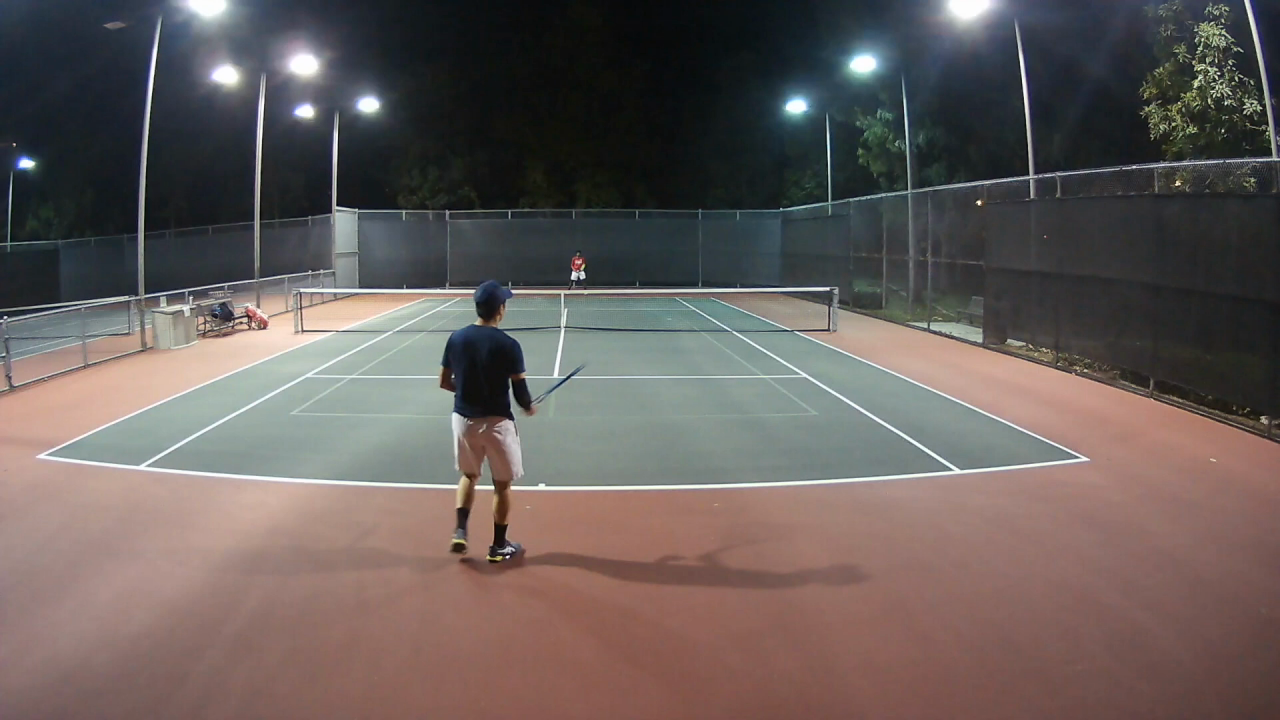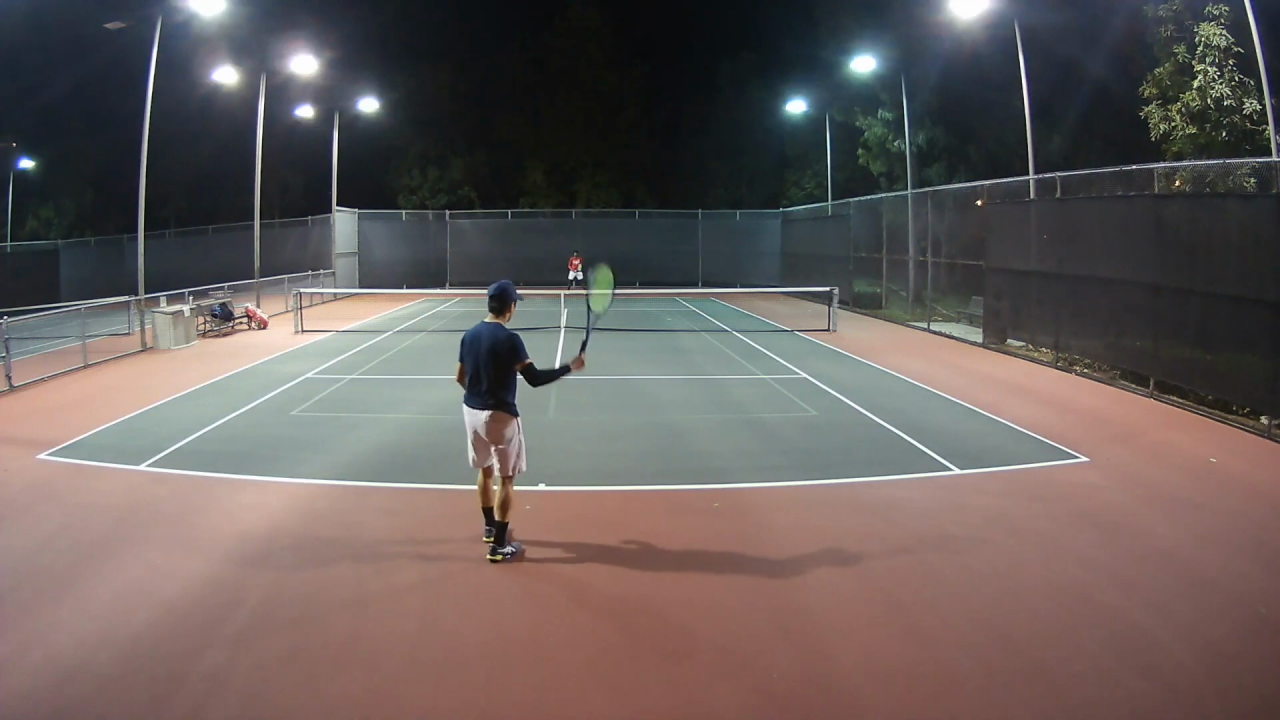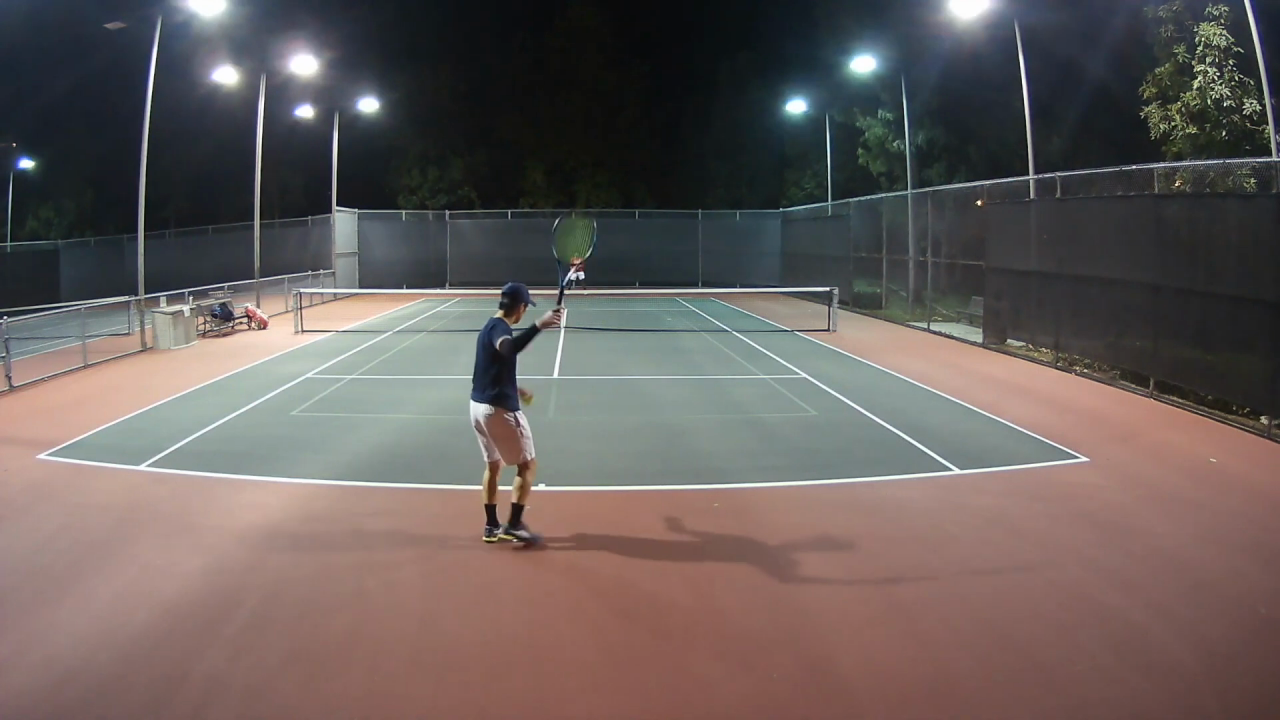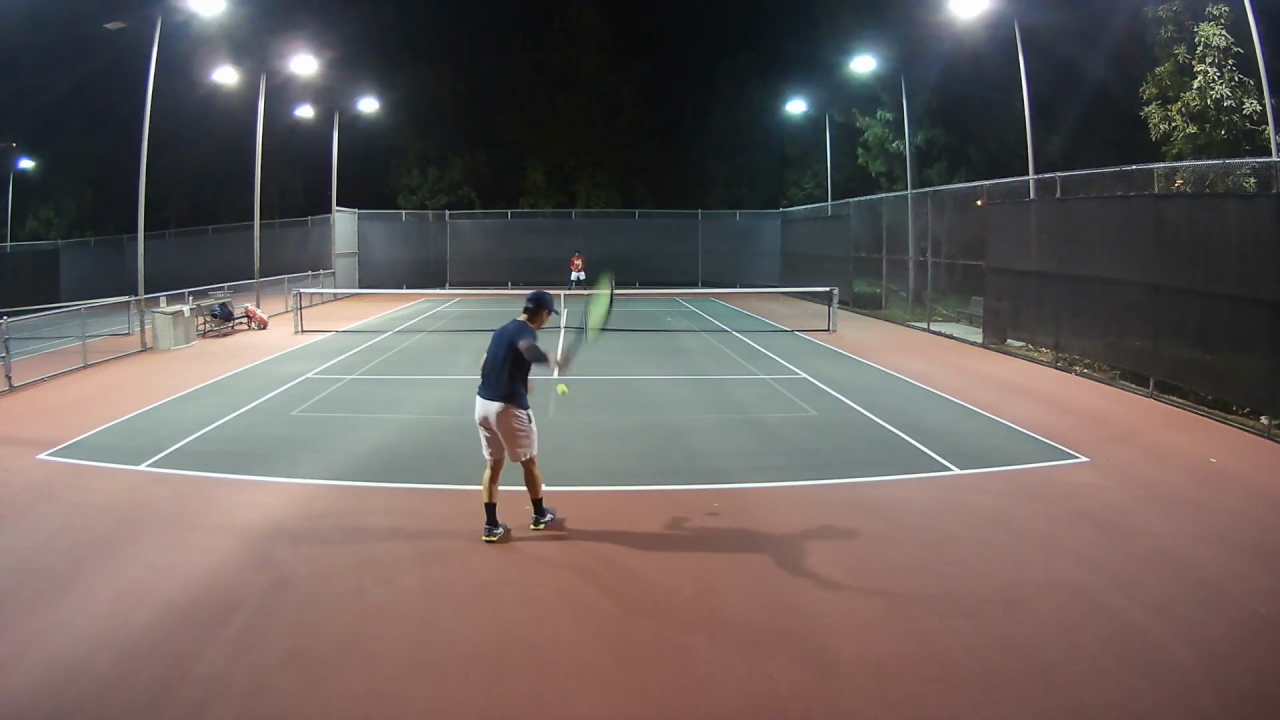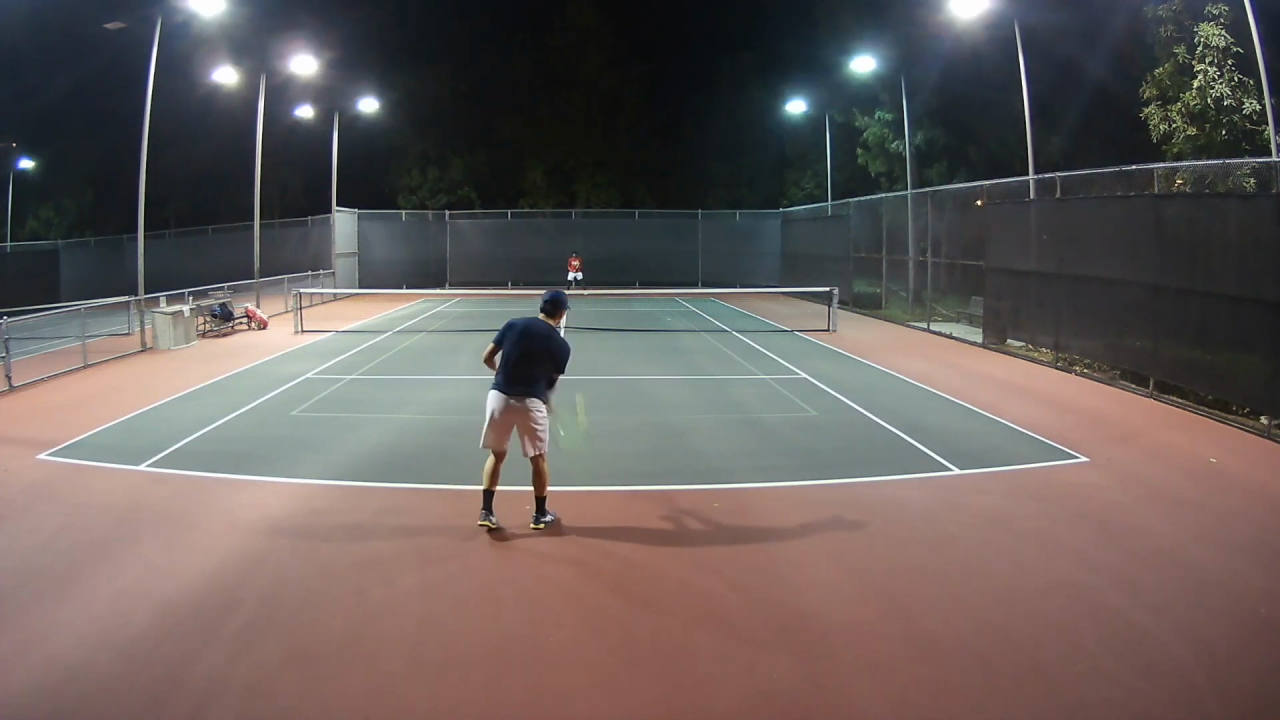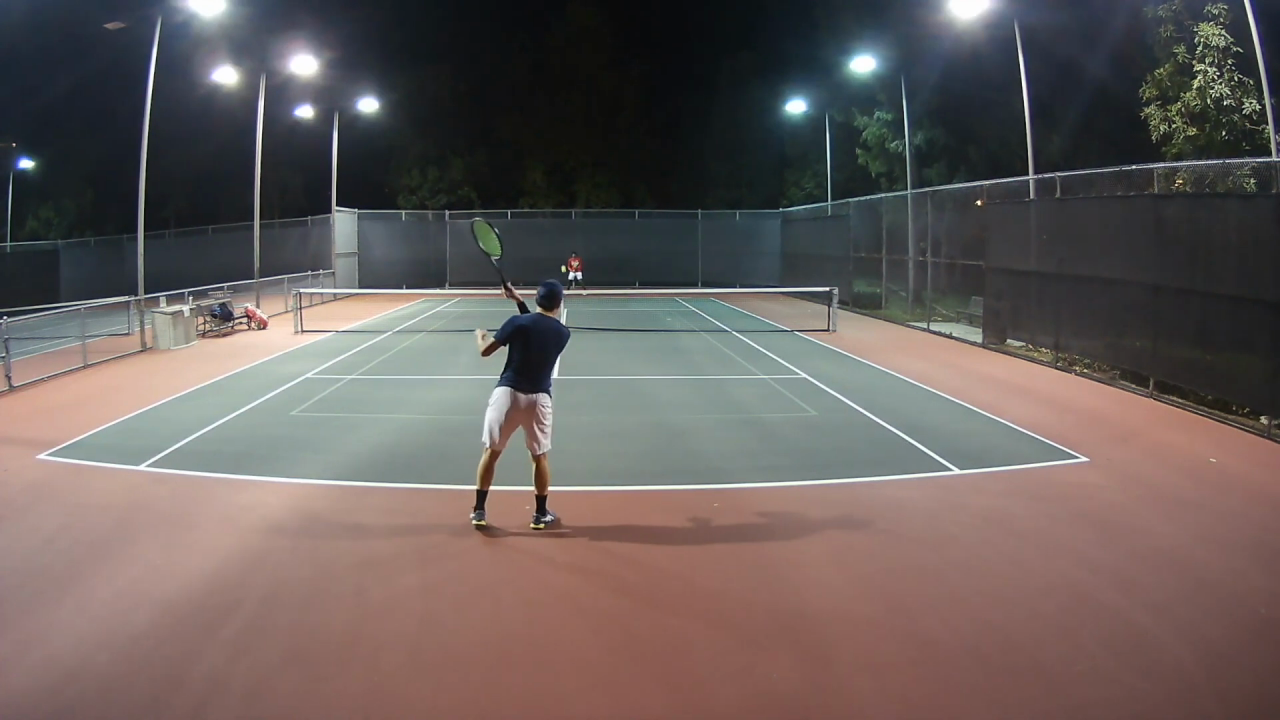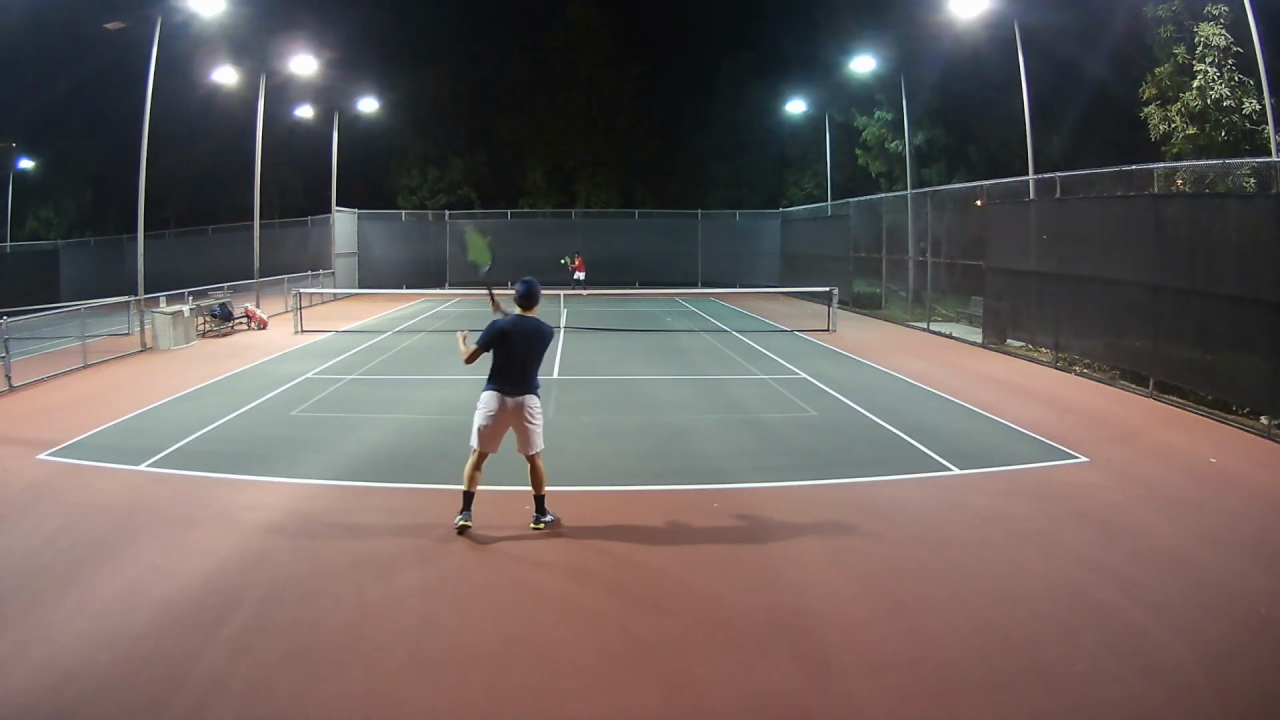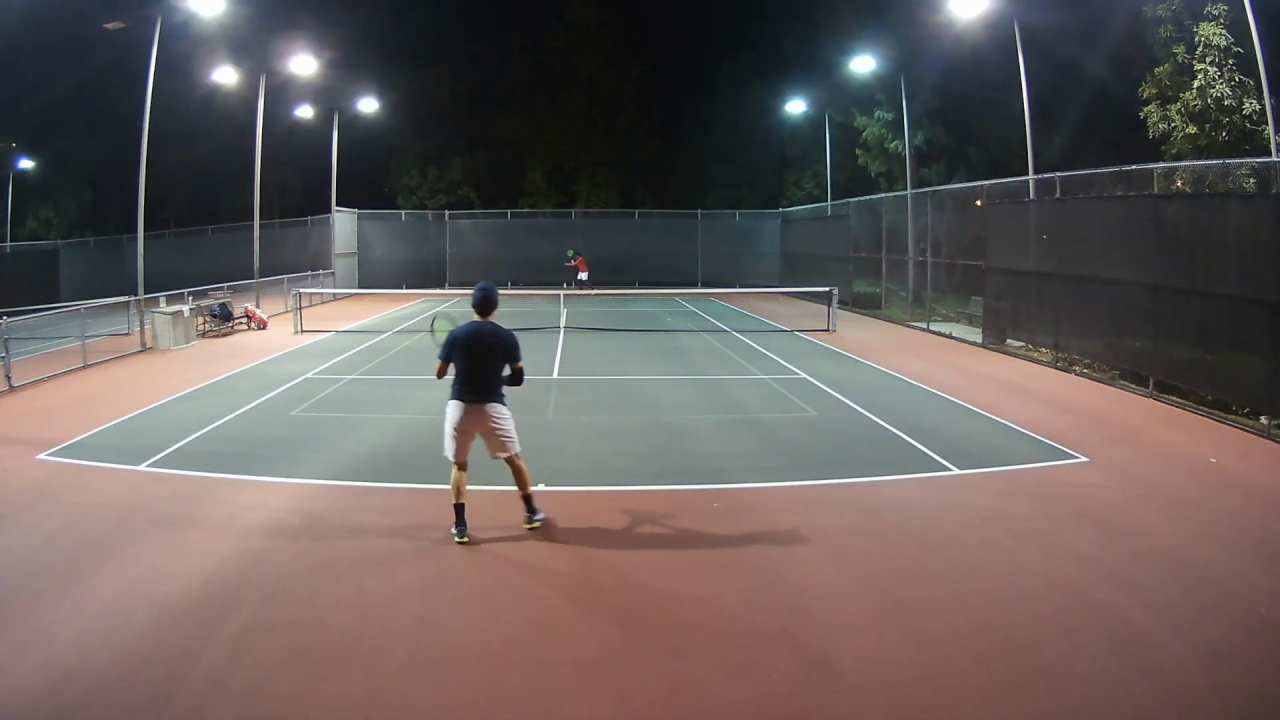
dt=0.3s
person 1, frame 1
left shoulder: (456, 339)
right shoulder: (508, 346)
left elbow: (444, 382)
right elbow: (520, 393)
right wrist: (529, 407)
left hip: (463, 420)
right hip: (496, 422)
left knee: (469, 476)
right knee: (502, 484)
left ankle: (460, 531)
right ankle: (500, 546)
person 1, frame 2
left shoulder: (469, 335)
right shoulder: (509, 339)
left elbow: (461, 378)
right elbow: (534, 378)
right wrist: (569, 367)
left hip: (472, 411)
right hip: (500, 415)
left knee: (485, 471)
right knee: (506, 479)
left ankle: (490, 526)
right ankle: (499, 544)
person 1, frame 3
left shoulder: (491, 328)
right shoulder: (498, 327)
right elbow: (509, 348)
left wrist: (514, 388)
right wrist: (539, 326)
left hip: (478, 406)
right hip: (500, 410)
left knee: (493, 466)
right knee: (527, 465)
left ankle: (492, 526)
right ankle: (514, 525)
person 1, frame 4
left shoulder: (504, 330)
right shoulder: (526, 330)
right elbow: (528, 350)
right wrist: (549, 359)
left hip: (484, 403)
right hip: (509, 406)
left knee: (494, 464)
right knee: (529, 462)
left ankle: (491, 525)
right ankle: (539, 515)
person 1, frame 5
left shoulder: (514, 325)
right shoulder: (561, 347)
left elbow: (487, 358)
right elbow: (550, 383)
right wrist: (547, 403)
left hip: (499, 397)
right hip: (531, 403)
left knee: (496, 455)
right knee: (538, 458)
left ankle: (487, 512)
right ankle: (540, 514)
person 1, frame 6
left shoulder: (518, 322)
right shoulder: (563, 333)
left elbow: (485, 351)
left wrist: (479, 336)
right wrist: (519, 300)
left hip: (507, 393)
right hip: (539, 398)
left knee: (491, 452)
right knee: (540, 457)
left ankle: (479, 511)
right ankle: (541, 514)
person 1, frame 7
left shoulder: (498, 327)
right shoulder: (546, 331)
left elbow: (468, 358)
left wrist: (462, 340)
right wrist: (506, 314)
left hip: (495, 398)
right hip: (527, 400)
left knee: (477, 456)
right knee: (535, 458)
left ankle: (465, 513)
right ankle: (540, 514)
person 1, frame 8
left shoulder: (456, 335)
right shoulder: (507, 338)
left elbow: (440, 374)
right elbow: (518, 380)
left hip: (460, 406)
right hip: (493, 407)
left knee: (459, 466)
right knee: (514, 459)
left ankle: (460, 525)
right ankle: (531, 513)
